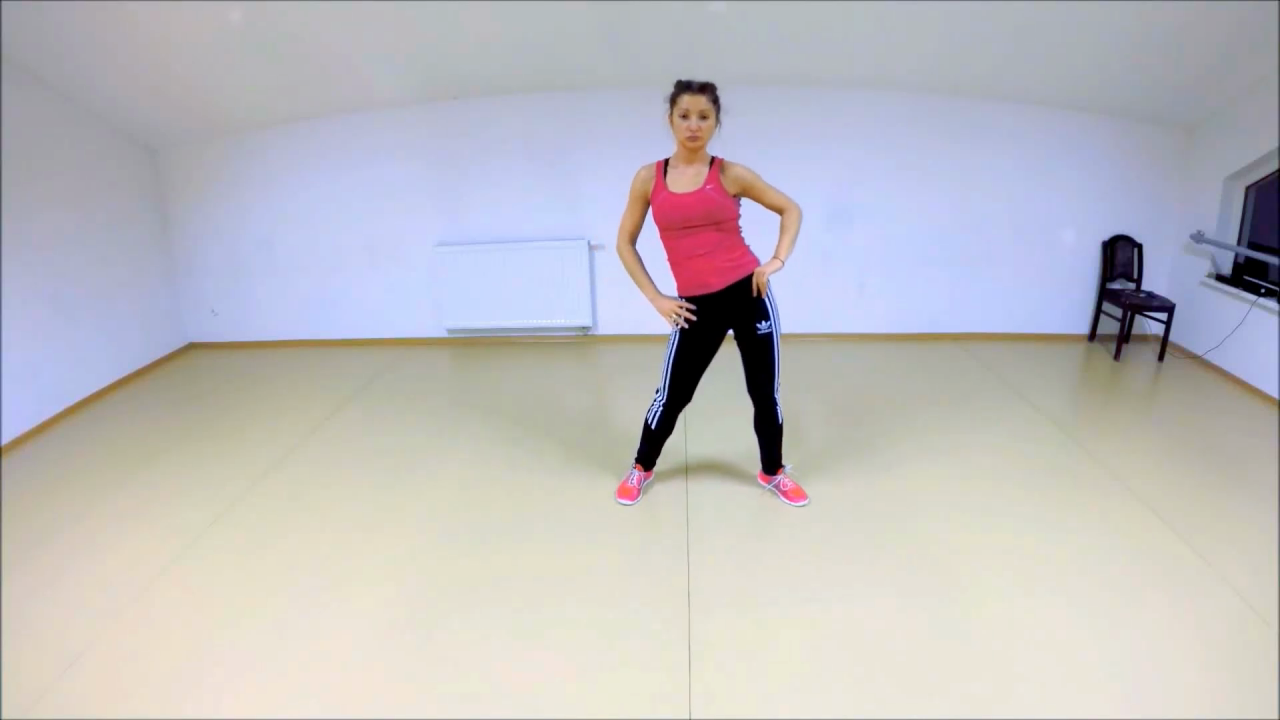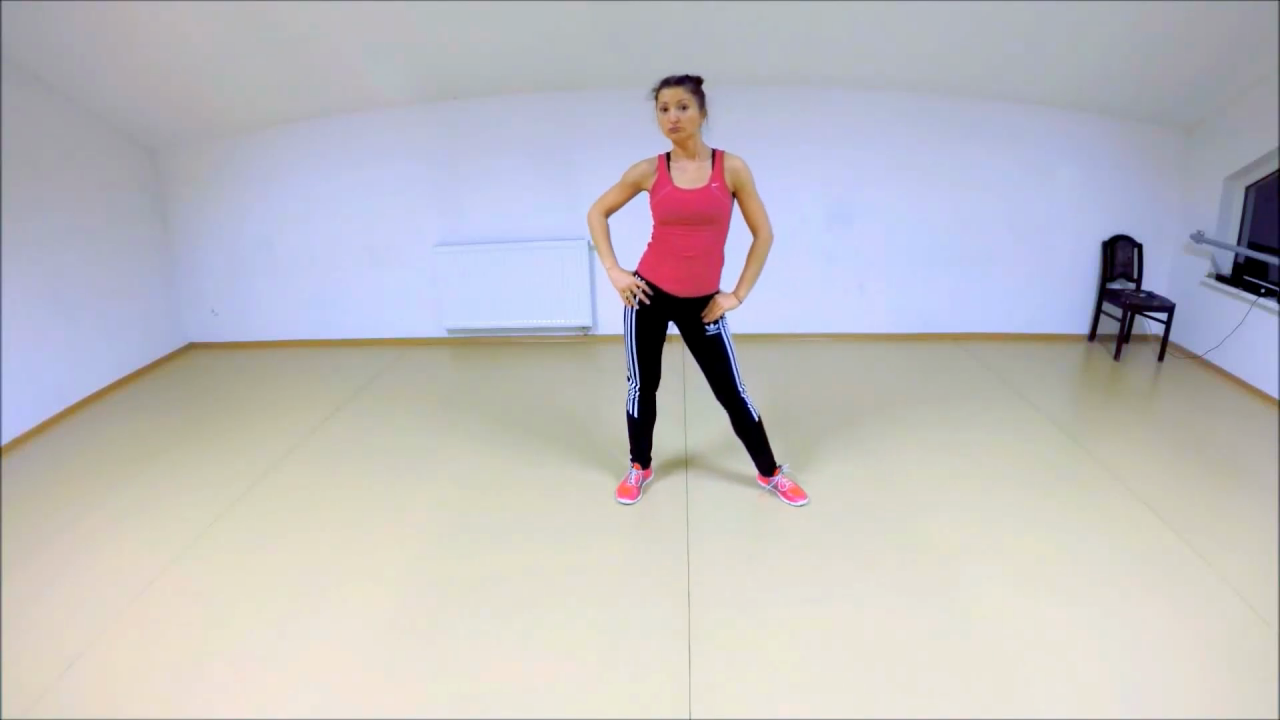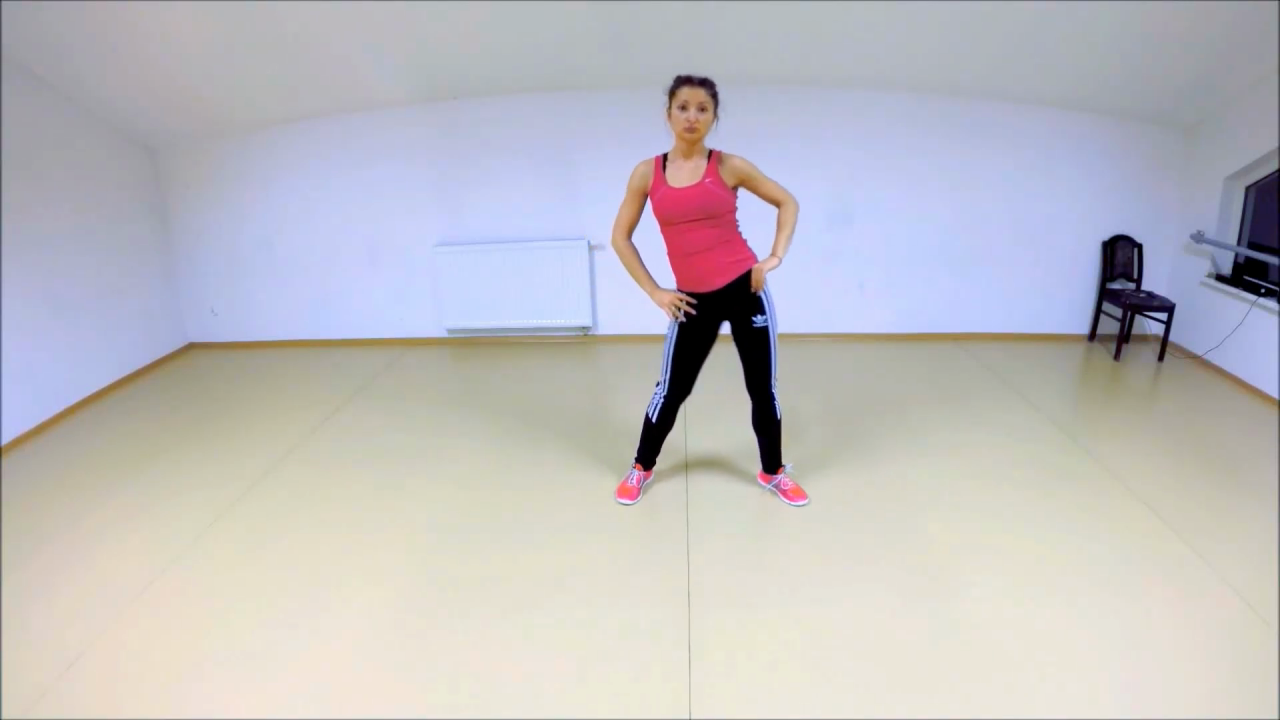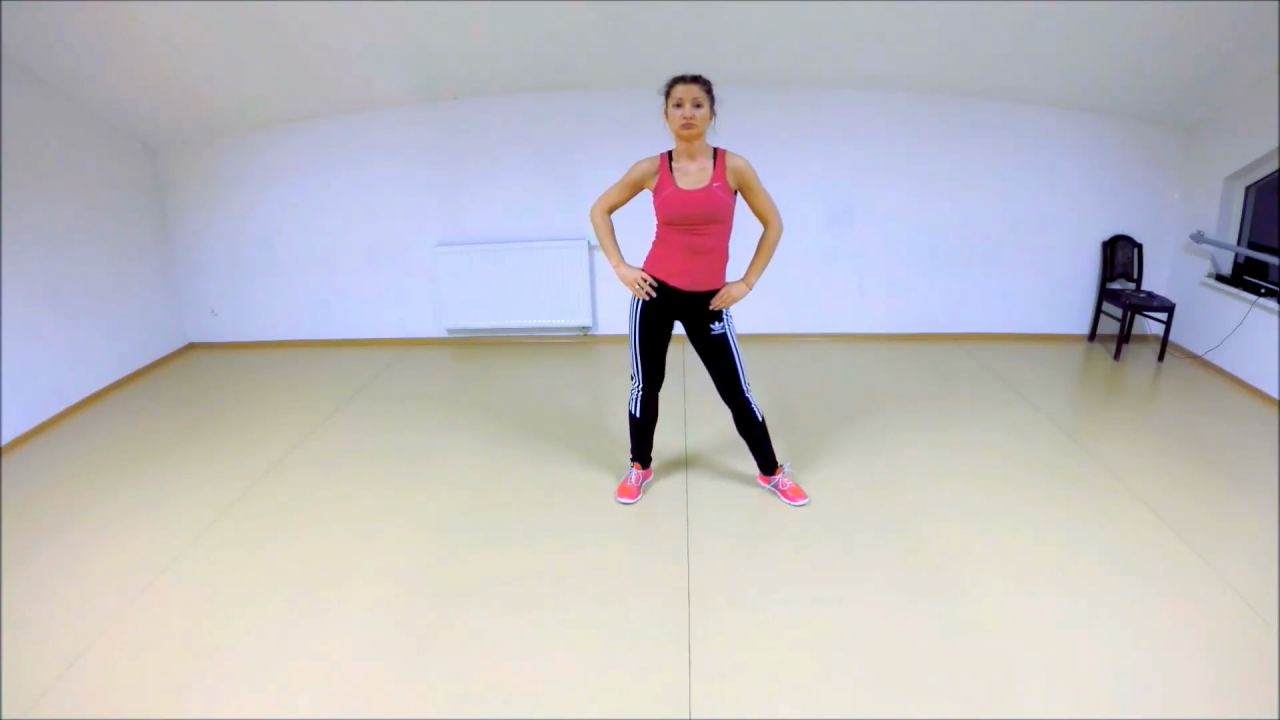
dt=1s
person 1, frame 1
left shoulder: (731, 174)
right shoulder: (648, 178)
left elbow: (790, 209)
right elbow: (625, 242)
left wrist: (778, 259)
right wrist: (656, 298)
left hip: (748, 293)
right hip: (696, 306)
left knee: (765, 393)
right knee: (672, 395)
left ankle: (772, 471)
right ankle: (642, 467)
person 1, frame 2
left shoulder: (732, 168)
right shoulder: (648, 171)
left elbow: (763, 233)
right elbow: (597, 212)
left wrist: (738, 294)
right wrist: (613, 269)
left hip: (702, 303)
right hip: (648, 294)
left knee: (731, 391)
right knee: (643, 384)
left ankle: (769, 472)
right ankle: (639, 466)
person 1, frame 3
left shoulder: (729, 166)
right shoulder: (647, 172)
left elbow: (787, 201)
right elbow: (621, 237)
left wrist: (776, 255)
right wrist: (655, 291)
left hip: (745, 290)
right hip: (694, 301)
left knee: (763, 388)
right knee: (672, 390)
left ankle: (772, 472)
right ankle: (642, 467)
person 1, frame 4
left shoulder: (734, 167)
right shoulder: (650, 170)
left elbow: (773, 224)
right elbow: (600, 210)
left wrist: (747, 282)
right wrist: (619, 266)
left hip: (708, 300)
right hip: (655, 293)
left knee: (736, 392)
right knee: (646, 386)
left ankle: (771, 472)
right ankle: (639, 467)
